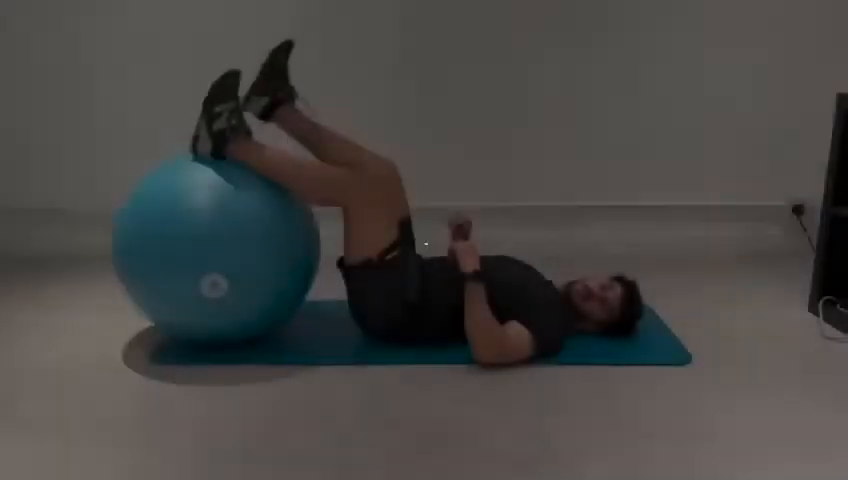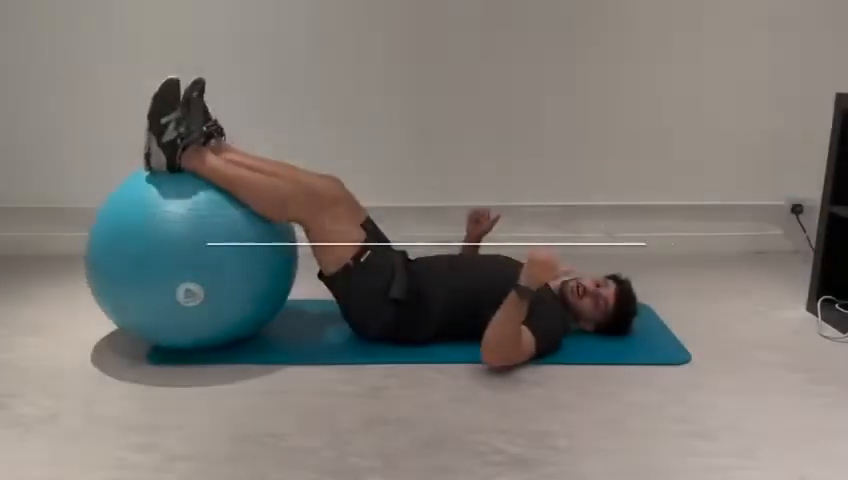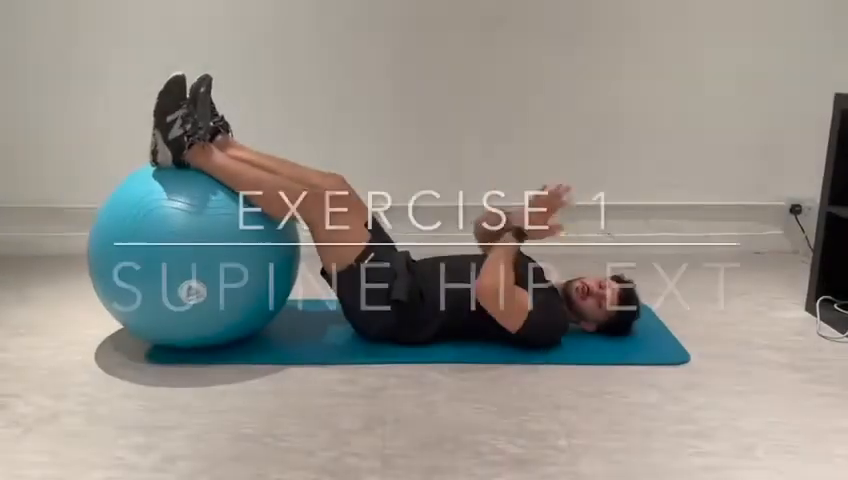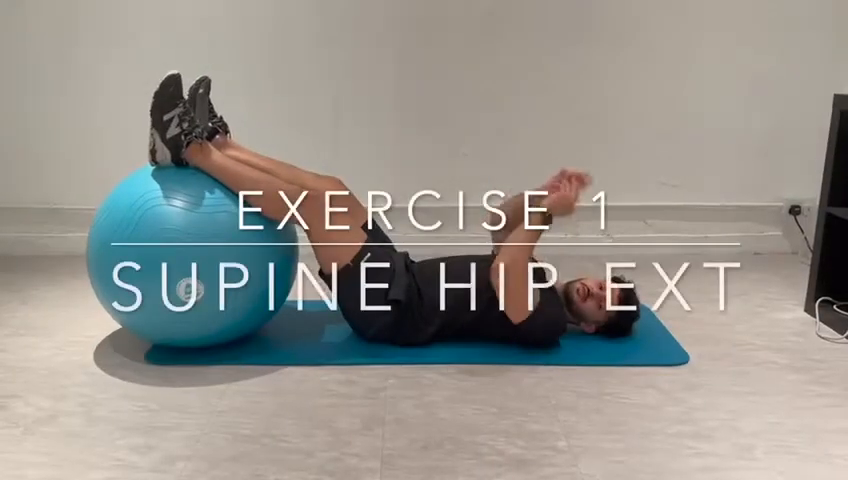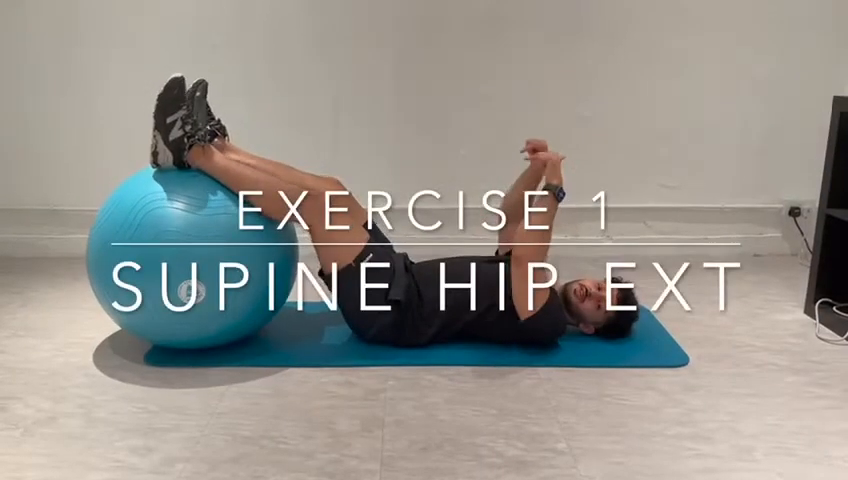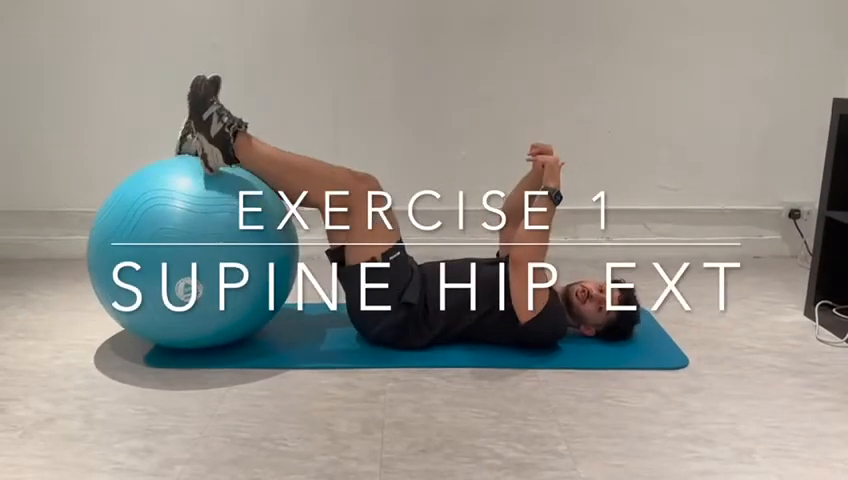
dt=0.5s
person 1, frame 1
left shoulder: (551, 327)
right shoulder: (542, 293)
left elbow: (487, 349)
left wrist: (470, 274)
right wrist: (459, 244)
left hip: (394, 310)
right hip: (411, 282)
left knee: (364, 183)
right knee: (378, 174)
left ankle: (231, 143)
right ankle: (280, 108)
person 1, frame 2
left shoulder: (549, 324)
right shoulder: (542, 294)
left elbow: (495, 353)
left wrist: (525, 288)
right wrist: (474, 240)
left hip: (391, 309)
right hip: (402, 276)
left knee: (317, 201)
right knee: (325, 189)
left ankle: (186, 155)
right ankle: (212, 146)
person 1, frame 3
left shoulder: (547, 322)
right shoulder: (537, 280)
left elbow: (486, 291)
right elbow: (485, 228)
left wrist: (519, 231)
right wrist: (525, 220)
left hip: (393, 310)
right hip: (402, 279)
left knee: (321, 200)
right knee: (332, 187)
left ankle: (191, 152)
right ankle: (216, 141)
person 1, frame 4
left shoulder: (546, 322)
right shoulder: (539, 281)
left elbow: (501, 272)
right elbow: (502, 222)
left wrist: (544, 215)
right wrist: (548, 199)
left hip: (392, 310)
right hip: (402, 279)
left knee: (316, 203)
right knee: (329, 190)
left ankle: (190, 149)
right ankle: (214, 141)
person 1, frame 5
left shoulder: (545, 321)
right shoulder: (533, 289)
left elbow: (524, 256)
right elbow: (510, 221)
left wrist: (553, 191)
right wrist: (536, 169)
left hip: (390, 312)
right hip: (399, 281)
left knee: (322, 200)
right knee: (327, 192)
left ankle: (190, 152)
right ankle: (215, 145)
person 1, frame 6
left shoulder: (548, 324)
right shoulder: (541, 293)
left elbow: (525, 258)
right elbow: (511, 221)
left wrist: (551, 194)
right wrist: (536, 175)
left hip: (393, 312)
right hip: (393, 291)
left knee: (362, 188)
right knee: (331, 191)
left ankle: (234, 142)
right ankle: (226, 150)
